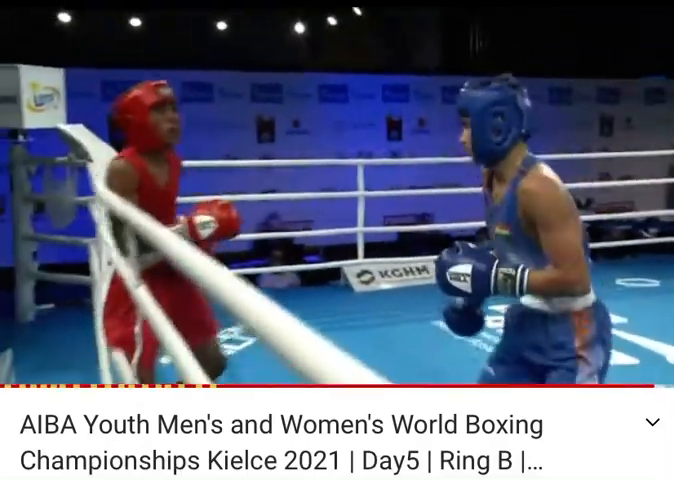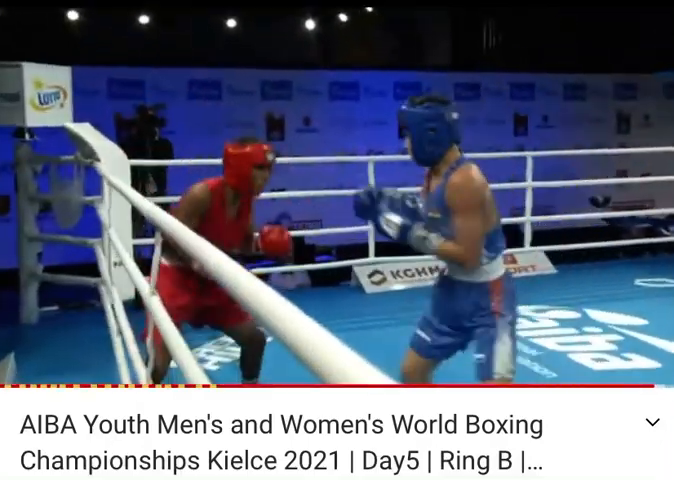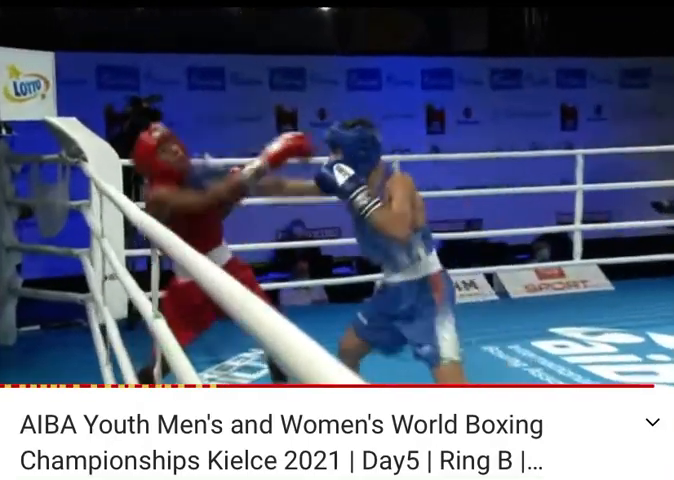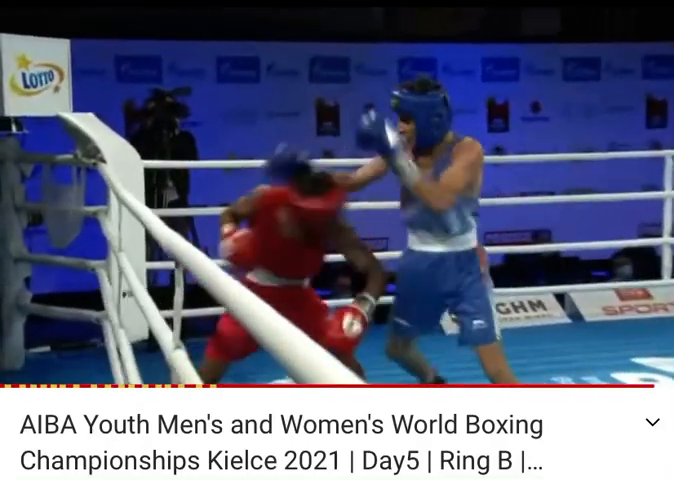
dt=0.5s
person 1, frame 1
left shoulder: (539, 186)
right shoulder: (492, 176)
left elbow: (575, 280)
left wrist: (491, 277)
right wrist: (476, 278)
left hip: (571, 329)
right hip: (528, 319)
person 1, frame 2
left shoulder: (465, 180)
right shoulder: (435, 173)
left elbow: (468, 256)
left wrist: (411, 232)
right wrist: (393, 203)
left hip: (486, 295)
right hip: (451, 289)
right knee: (411, 374)
person 1, frame 3
left shoulder: (398, 183)
right shoulder: (343, 180)
left elbow: (400, 232)
right elbow: (292, 186)
left wrist: (355, 192)
left hip: (425, 288)
right hip: (393, 288)
left knee: (451, 386)
right knee: (348, 352)
person 1, frame 4
left shoulder: (468, 151)
right shoulder: (402, 148)
left elbow: (438, 200)
right elbow: (352, 181)
left wrist: (397, 152)
left hip: (461, 263)
right hip: (418, 261)
left knee: (493, 365)
right knee: (398, 347)
right ankle: (434, 385)
person 2, frame 1
left shoulder: (172, 161)
right shoulder: (123, 169)
right elbow: (129, 241)
left wrist: (197, 228)
right wrist: (190, 229)
left hip: (172, 271)
left knee: (213, 361)
right knee: (142, 383)
person 2, frame 2
left shoulder: (247, 199)
right shoulder: (204, 194)
left elbow: (242, 245)
right elbow: (170, 242)
left wrist: (265, 241)
left hip: (210, 278)
right hip: (175, 276)
left knee: (255, 337)
right knee: (161, 363)
person 2, frame 3
left shoulder: (195, 176)
right shoulder: (159, 196)
left elbow: (218, 206)
right elbow: (212, 200)
right wrist: (265, 160)
left hip: (228, 271)
right hip: (193, 285)
right knee: (165, 361)
person 2, frame 4
left shoulder: (335, 231)
right shoulder: (265, 199)
left elbow: (376, 273)
right elbow: (229, 214)
left wrist: (360, 311)
right wrist: (230, 237)
left hip: (297, 294)
right hip: (255, 291)
left knee: (348, 369)
right knee: (211, 371)
